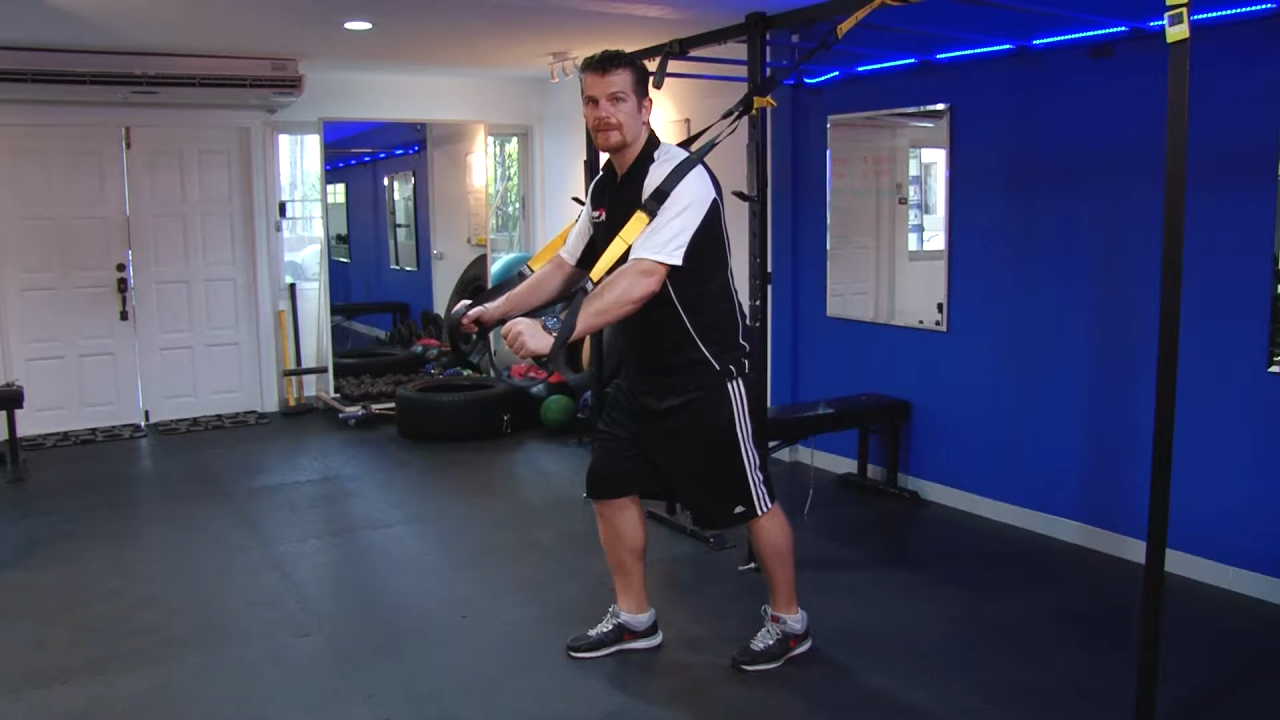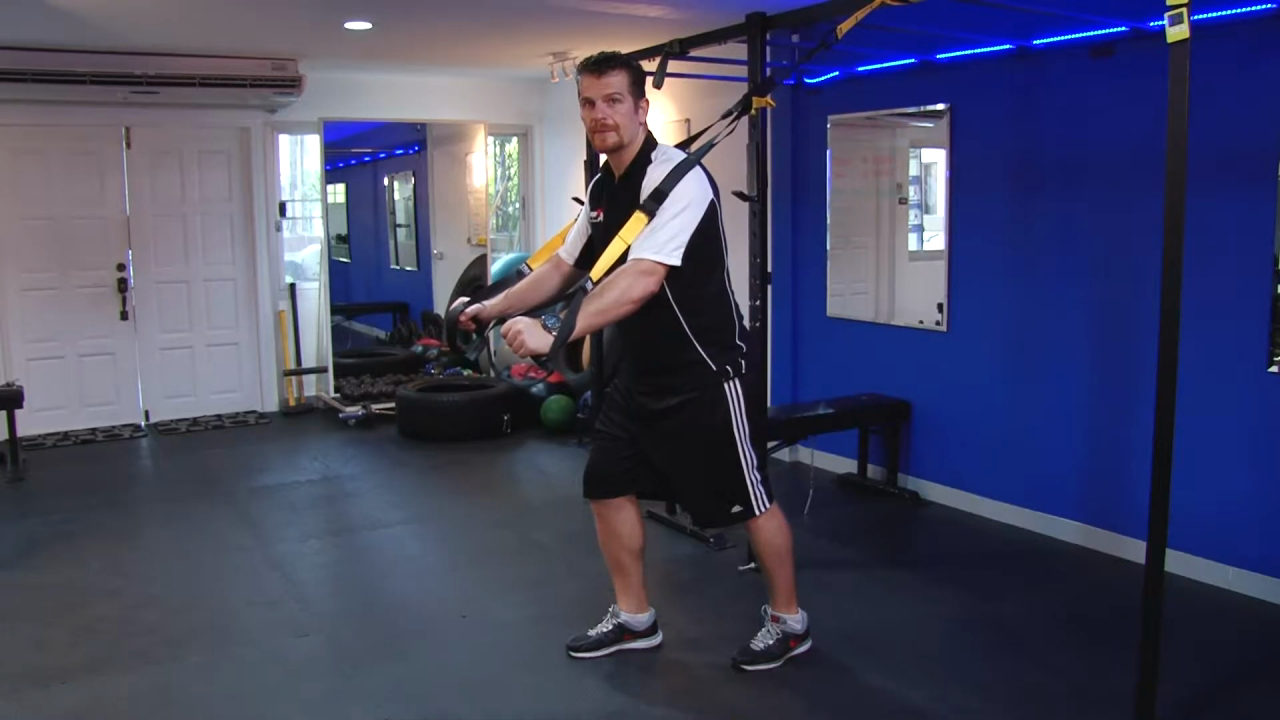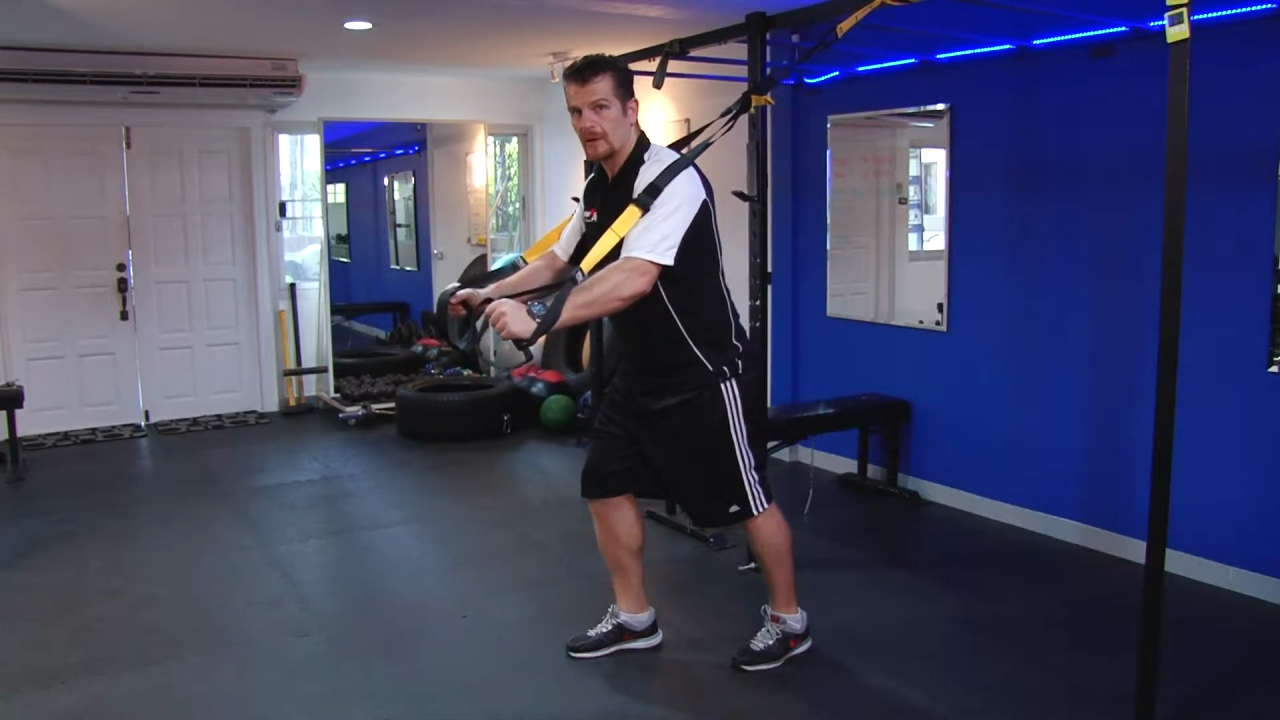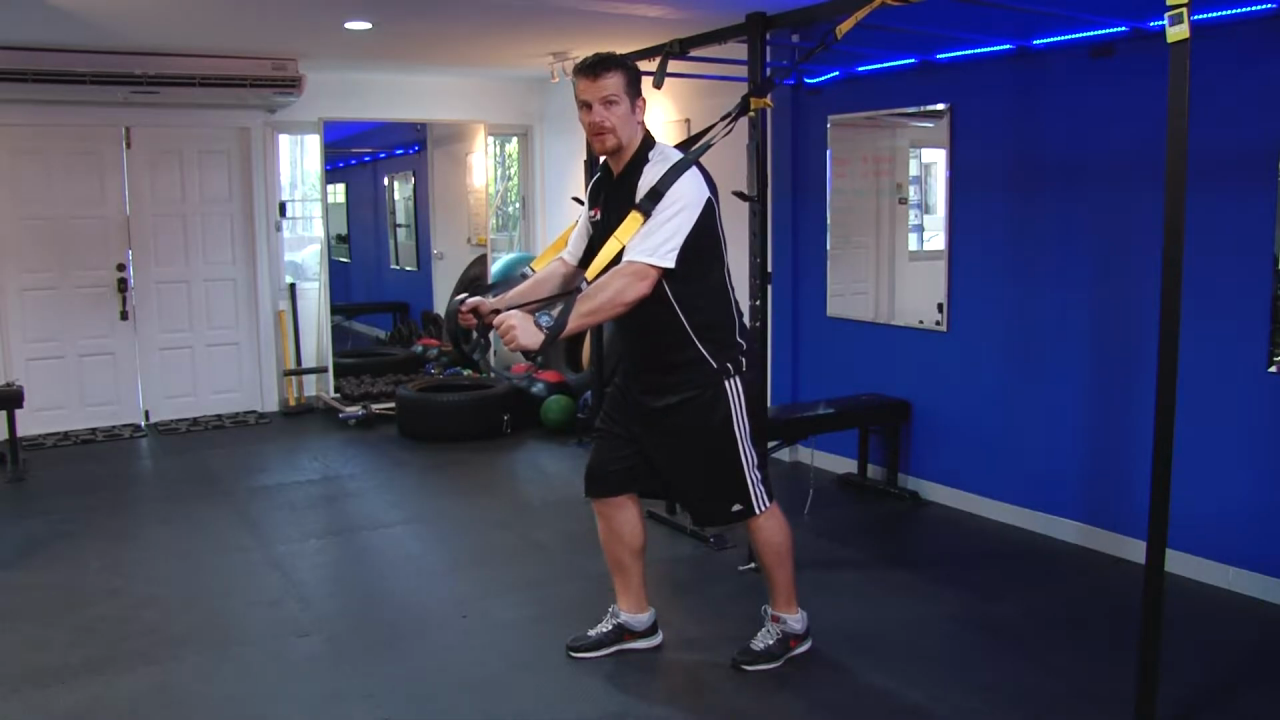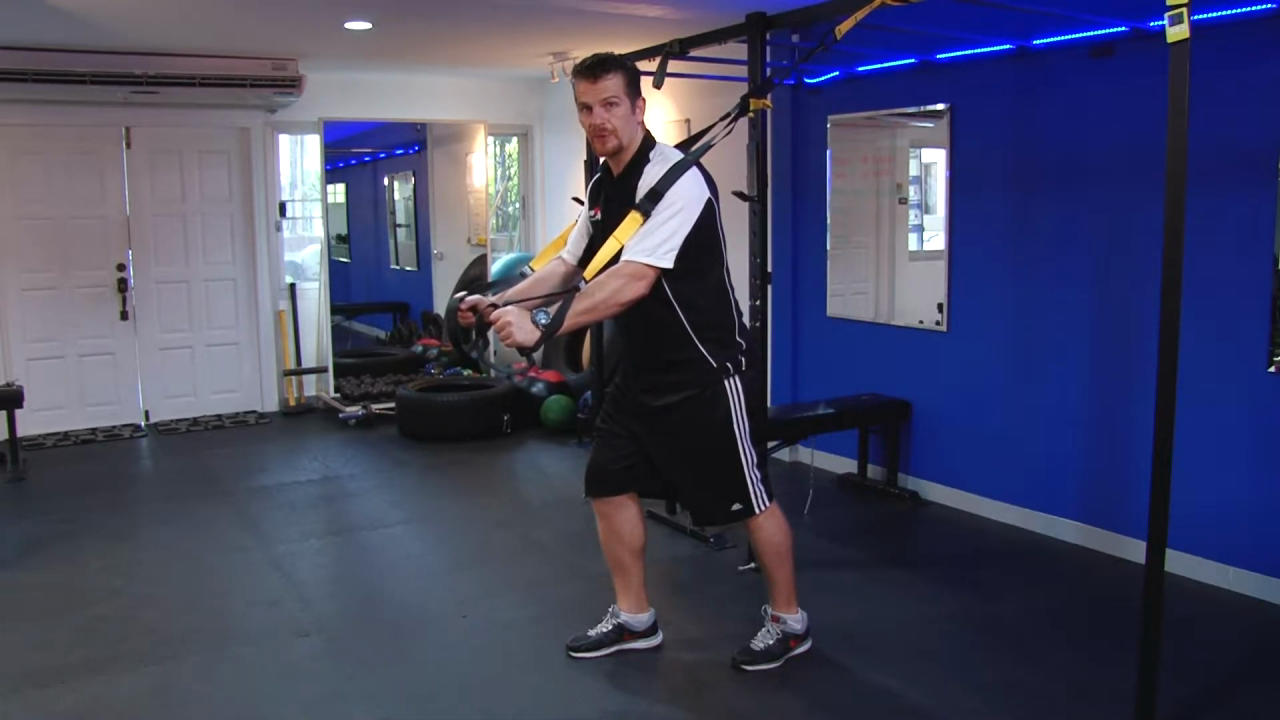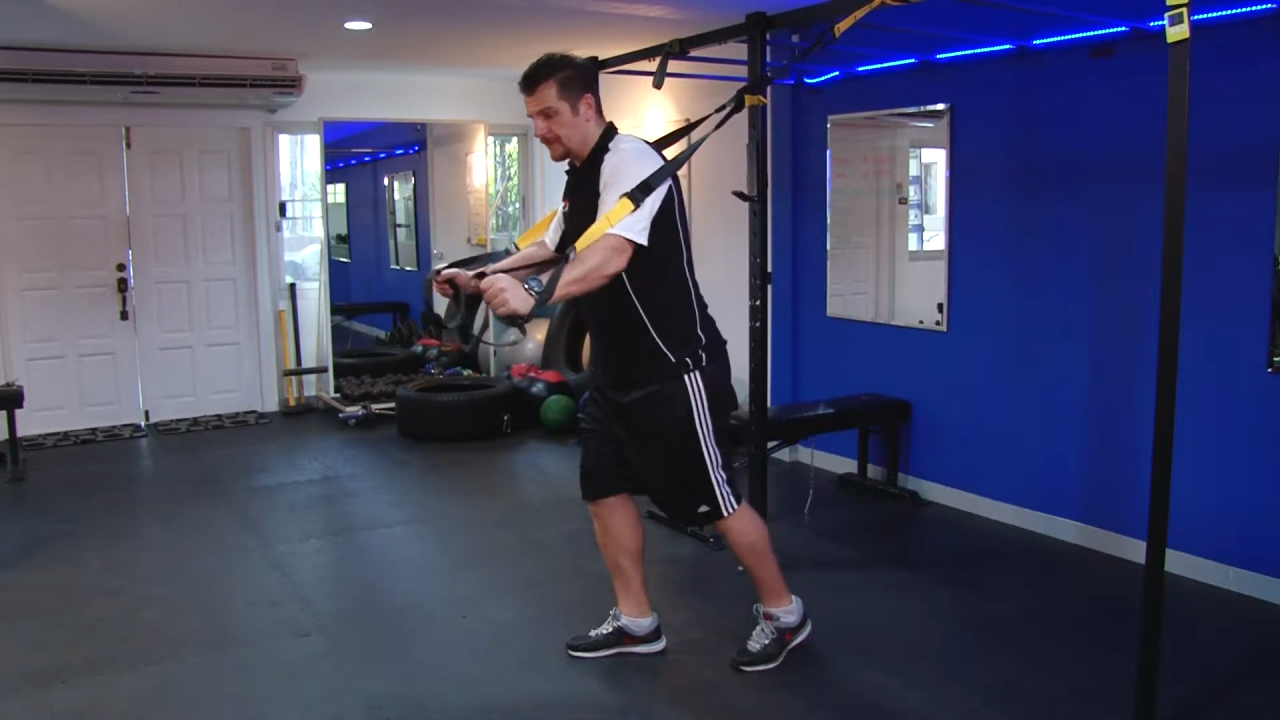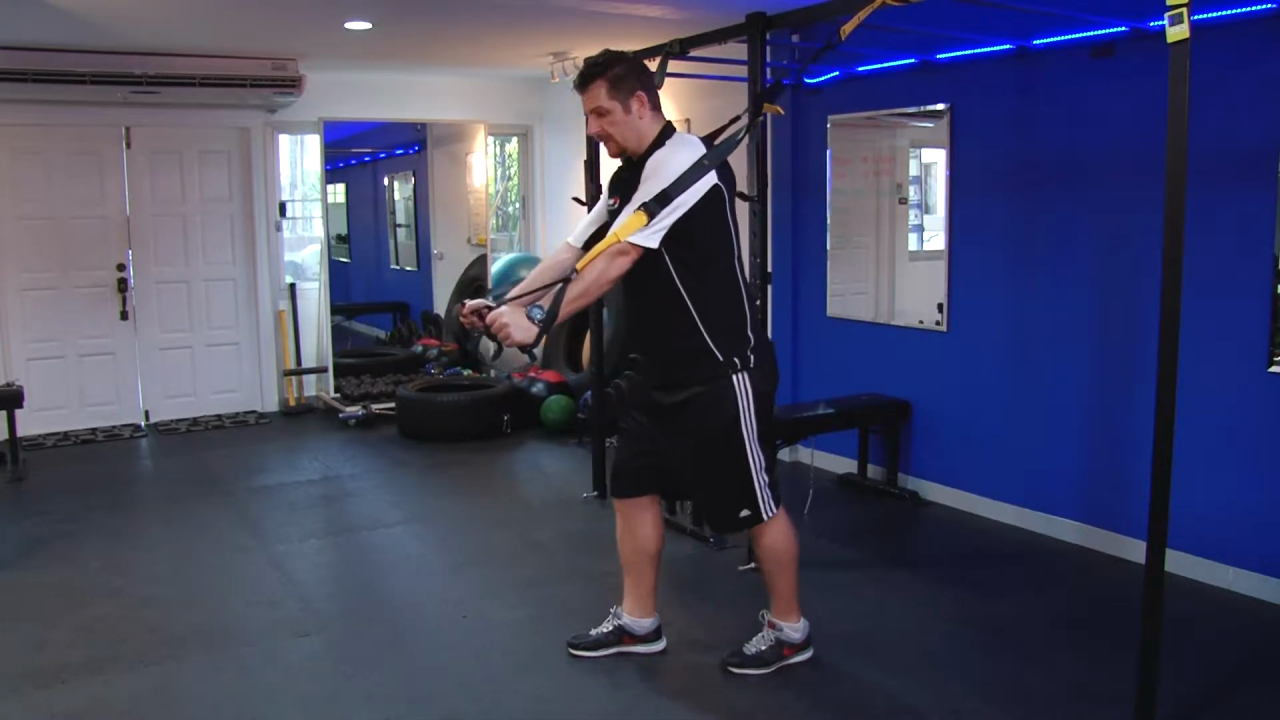
dt=0.7s
person 1, frame 1
left shoulder: (679, 176)
right shoulder: (605, 187)
left elbow: (644, 279)
right elbow: (566, 266)
left wrist: (553, 332)
right wrist: (495, 310)
left hip: (707, 370)
right hip: (645, 370)
left knee: (748, 501)
right knee: (610, 487)
left ankle: (789, 620)
right ankle: (634, 619)
person 1, frame 2
left shoulder: (676, 177)
right shoulder: (602, 188)
left elbow: (642, 279)
right elbow: (564, 266)
left wrist: (555, 332)
right wrist: (494, 307)
left hip: (704, 371)
right hip: (642, 370)
left knee: (747, 500)
right knee: (607, 486)
left ankle: (789, 620)
right ankle: (634, 618)
person 1, frame 3
left shoulder: (669, 178)
right shoulder: (598, 188)
left elbow: (633, 278)
right elbow: (558, 261)
left wrist: (538, 318)
right wrist: (489, 294)
left hip: (705, 370)
right hip: (642, 370)
left knee: (746, 499)
right knee: (605, 486)
left ankle: (788, 620)
right ankle: (633, 618)
person 1, frame 4
left shoulder: (673, 178)
right shoulder: (602, 186)
left elbow: (635, 281)
right elbow: (568, 267)
left wrist: (545, 328)
right wrist: (498, 304)
left hip: (705, 370)
right hip: (643, 368)
left knee: (747, 499)
right knee: (609, 486)
left ankle: (788, 620)
right ankle: (633, 617)
person 1, frame 5
left shoulder: (673, 178)
right shoulder: (603, 187)
left elbow: (634, 280)
right elbow: (567, 265)
left wrist: (542, 325)
right wrist: (498, 303)
left hip: (706, 371)
right hip: (643, 369)
left knee: (747, 498)
right knee: (609, 486)
left ankle: (788, 621)
right ankle: (633, 618)
person 1, frame 6
left shoulder: (629, 161)
right shoulder: (581, 175)
left elbow: (612, 254)
right elbow: (548, 248)
left wrist: (533, 294)
right wrist: (478, 278)
left hip: (674, 366)
right hip: (618, 368)
left knee: (713, 500)
right knee: (604, 490)
left ankle: (783, 612)
right ankle: (636, 621)
person 1, frame 7
left shoulder: (681, 161)
right shoulder: (627, 178)
left elbow: (617, 260)
right elbow: (573, 252)
left wrist: (539, 319)
right wrist: (504, 305)
left hip: (720, 371)
right hip: (661, 370)
left knee: (753, 504)
right knee: (633, 489)
left ankle: (789, 628)
right ankle: (638, 622)
